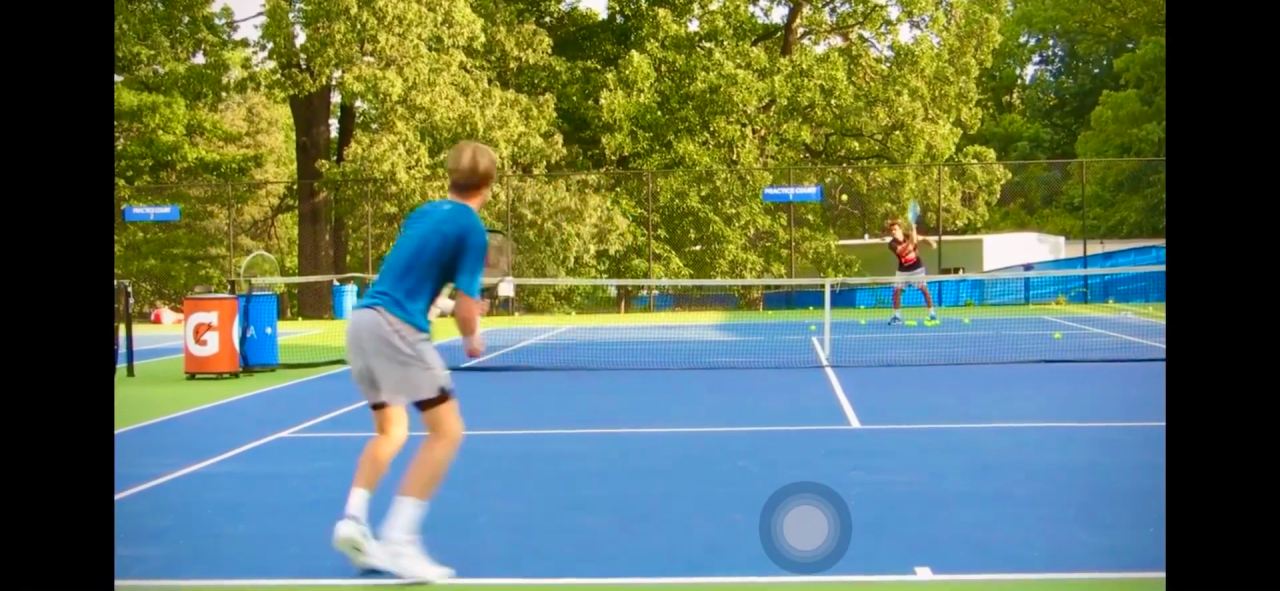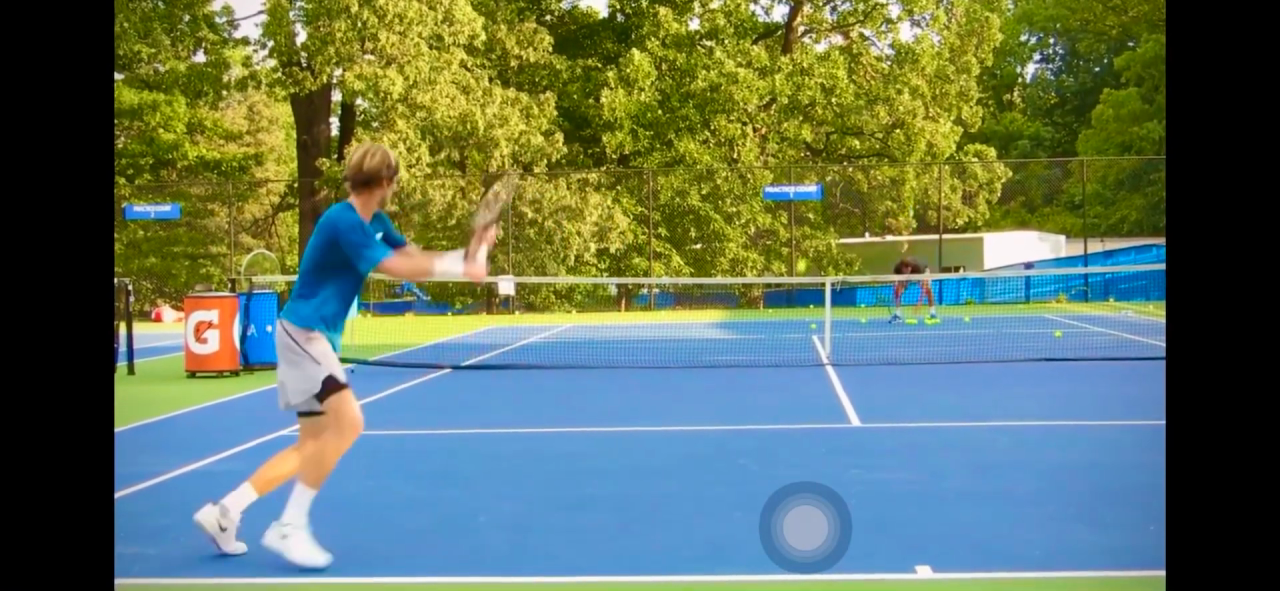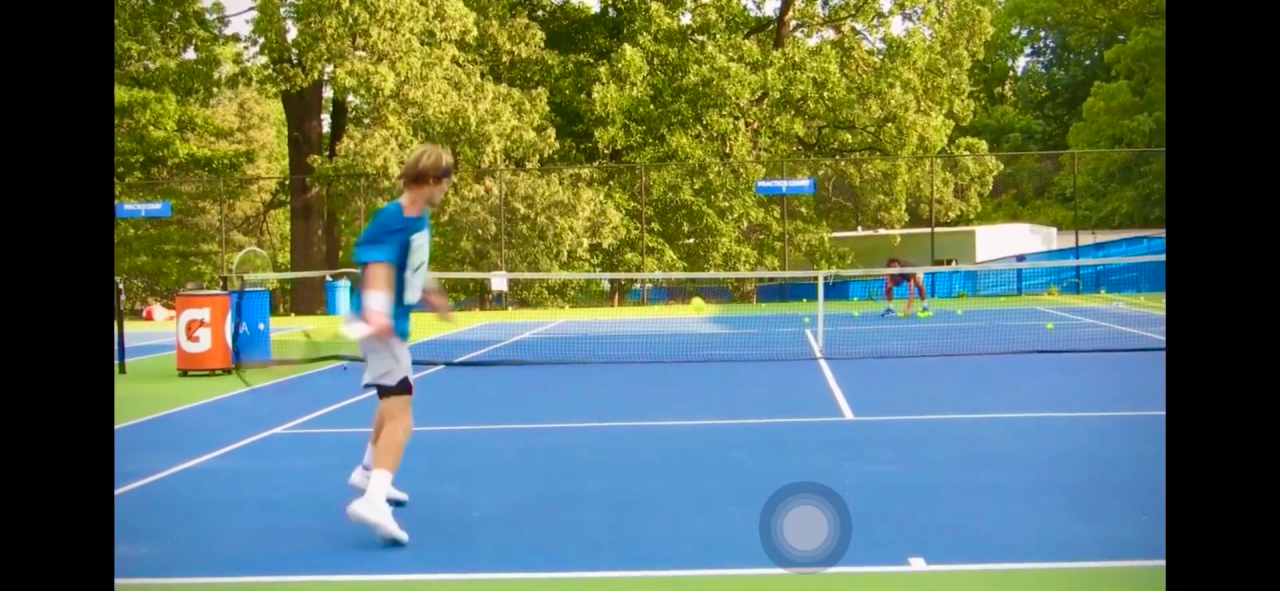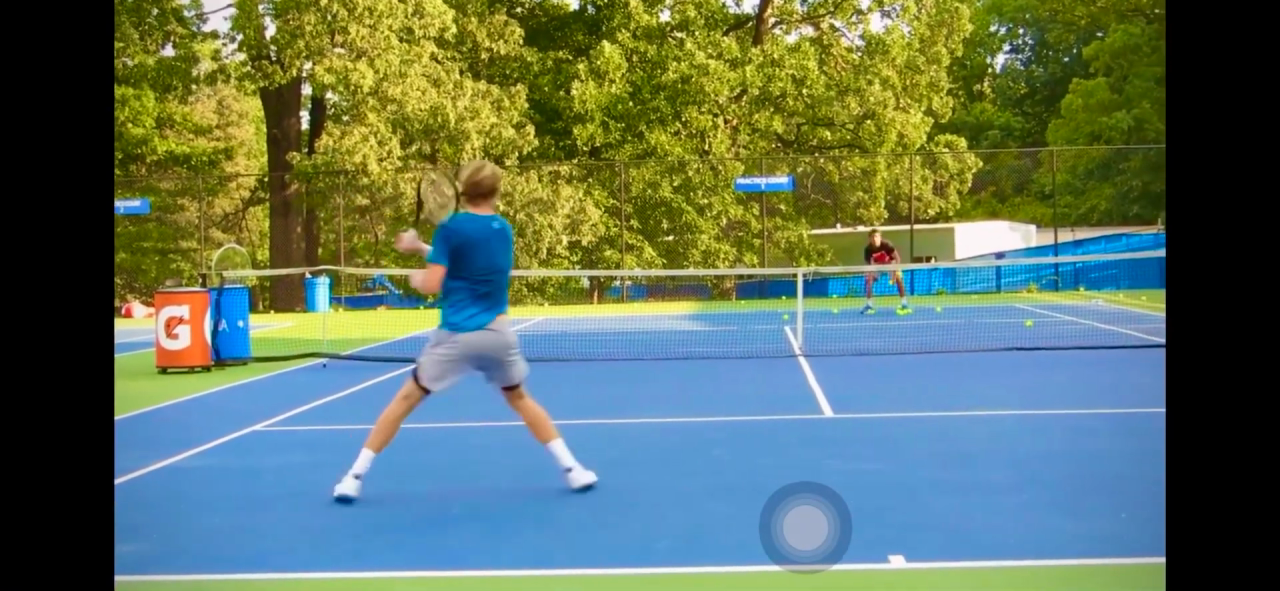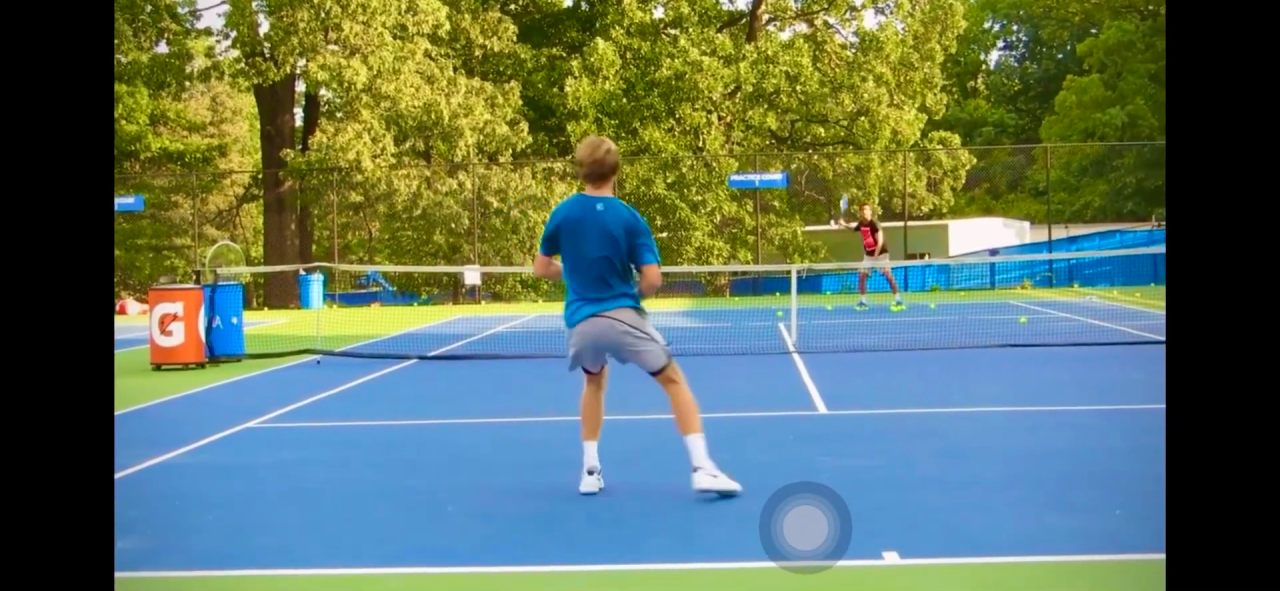
dt=0.5s
person 1, frame 1
left shoulder: (422, 213)
right shoulder: (471, 229)
right elbow: (467, 307)
left wrist: (456, 310)
right wrist: (472, 340)
left hip: (362, 319)
right hip: (395, 328)
left knee: (389, 433)
right knee: (447, 432)
left ankle: (353, 521)
right ankle: (400, 540)
person 1, frame 2
left shoulder: (374, 223)
right shoulder: (341, 222)
left elbow: (415, 259)
right elbow: (398, 269)
left wrist: (467, 253)
right wrist: (464, 269)
left hip: (314, 336)
right hip: (302, 333)
left knee: (310, 445)
right knee: (347, 424)
left ankle: (225, 511)
right ankle: (290, 526)
person 1, frame 3
left shoulder: (419, 219)
right shoulder: (393, 226)
right elbow: (376, 274)
left wrist: (427, 292)
right wrist: (376, 315)
left hip: (391, 326)
right hip: (383, 330)
left knee: (394, 402)
right knee: (399, 417)
left ankle: (367, 473)
right ankle: (372, 502)
person 1, frame 4
left shoulder: (451, 227)
right shoulder: (504, 229)
left elbow: (430, 284)
left wrist: (418, 277)
right wrist: (420, 246)
left hip: (457, 334)
right hip: (497, 333)
left knee: (406, 399)
right knee: (519, 398)
left ankle: (354, 477)
right ankle: (573, 469)
person 1, frame 5
left shoulder: (561, 213)
right shoulder: (629, 217)
left elbow: (542, 270)
right elbow: (652, 280)
left hip: (580, 321)
right hip: (623, 318)
left knee: (594, 383)
right knee: (675, 383)
left ankle: (590, 471)
right ankle: (704, 469)
